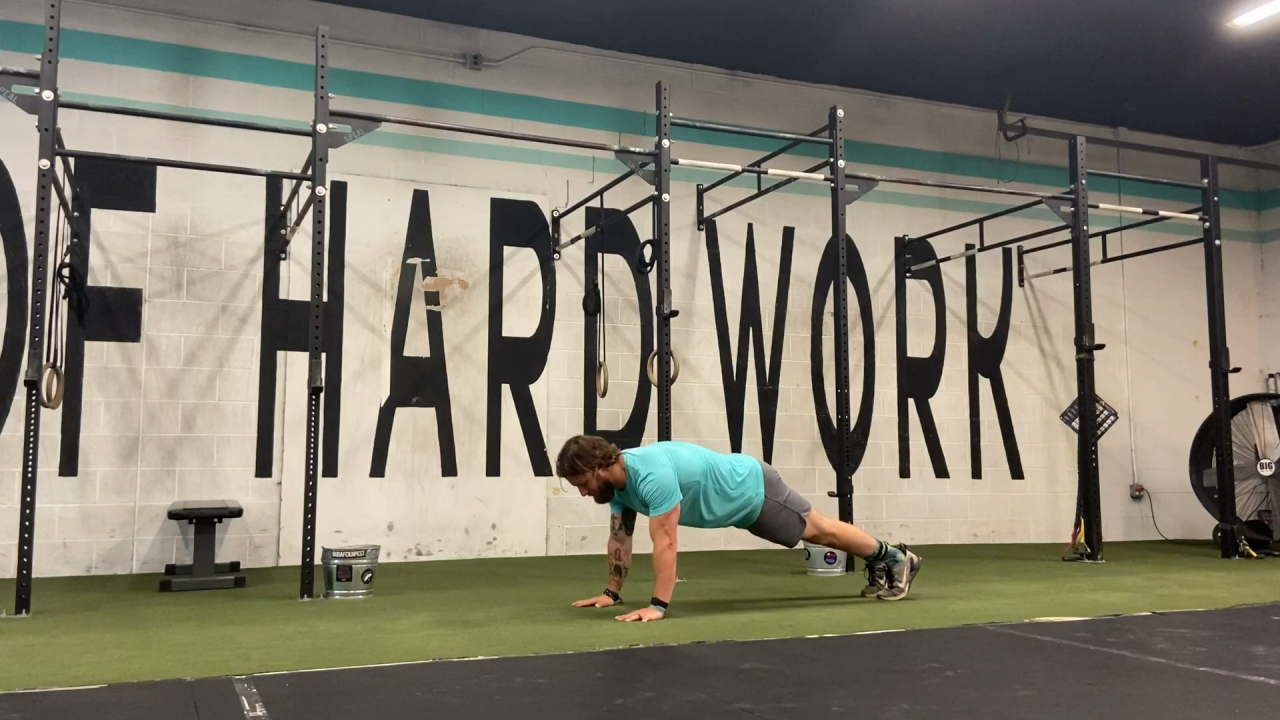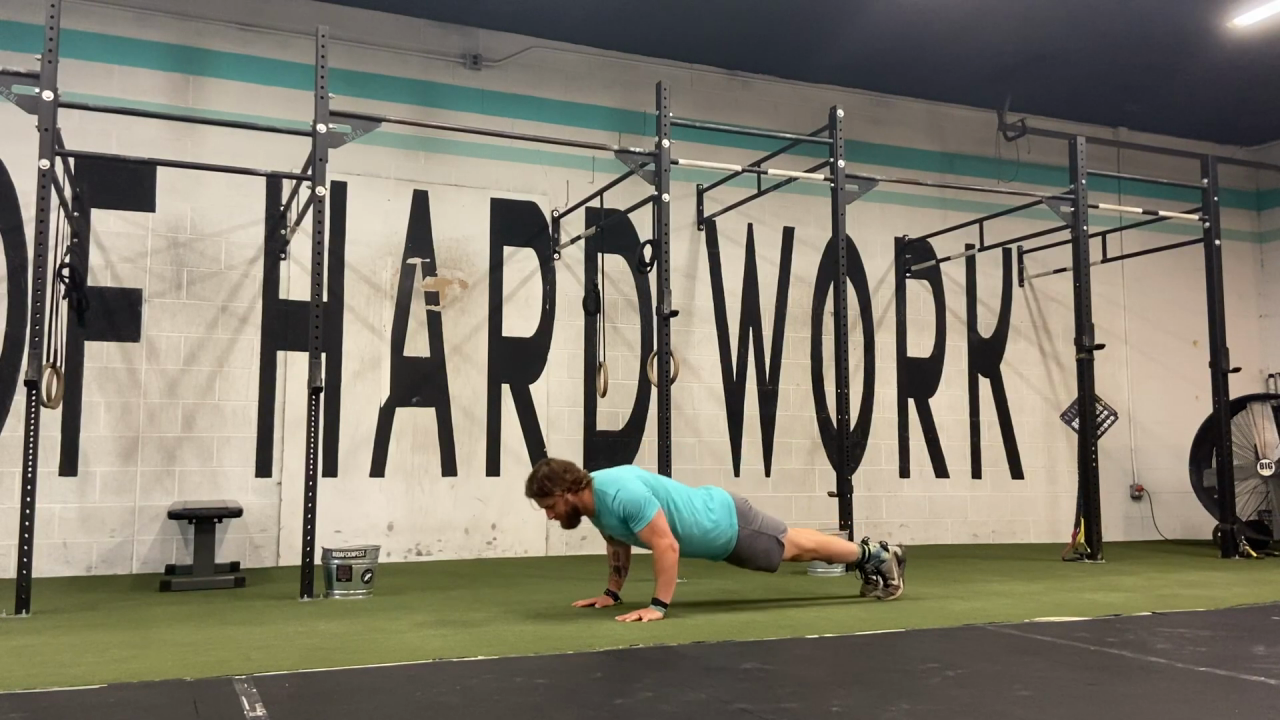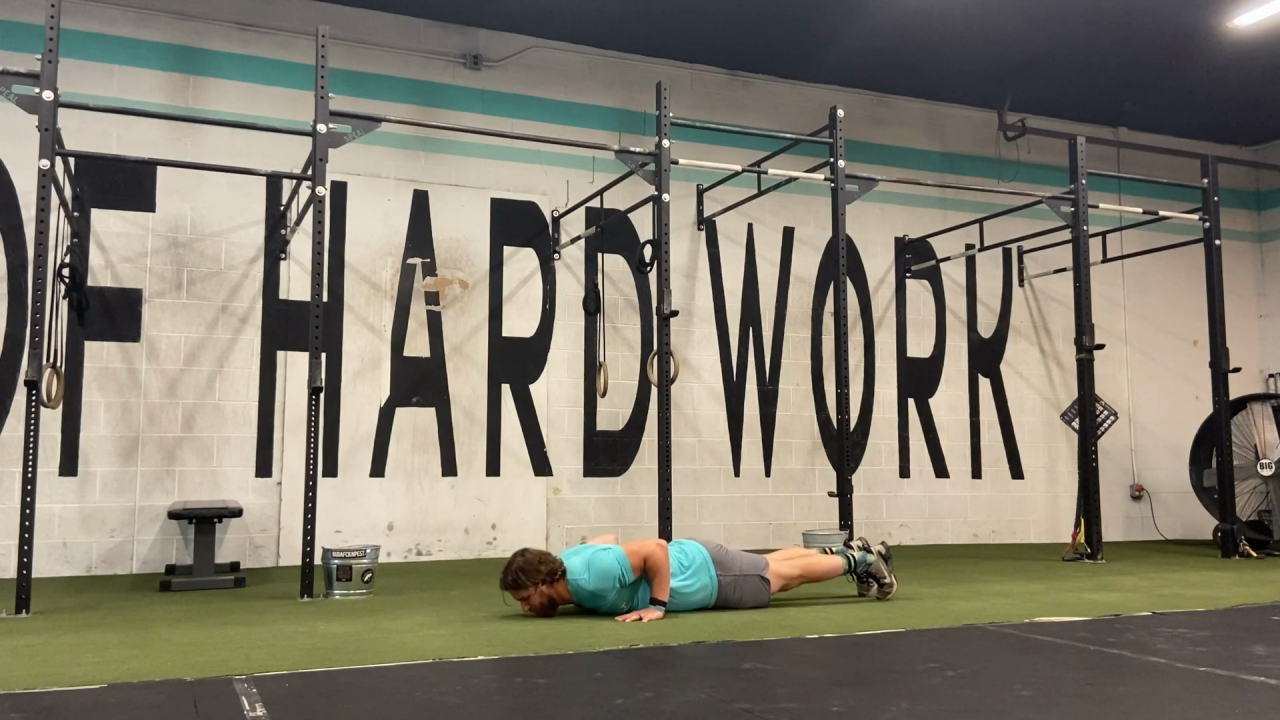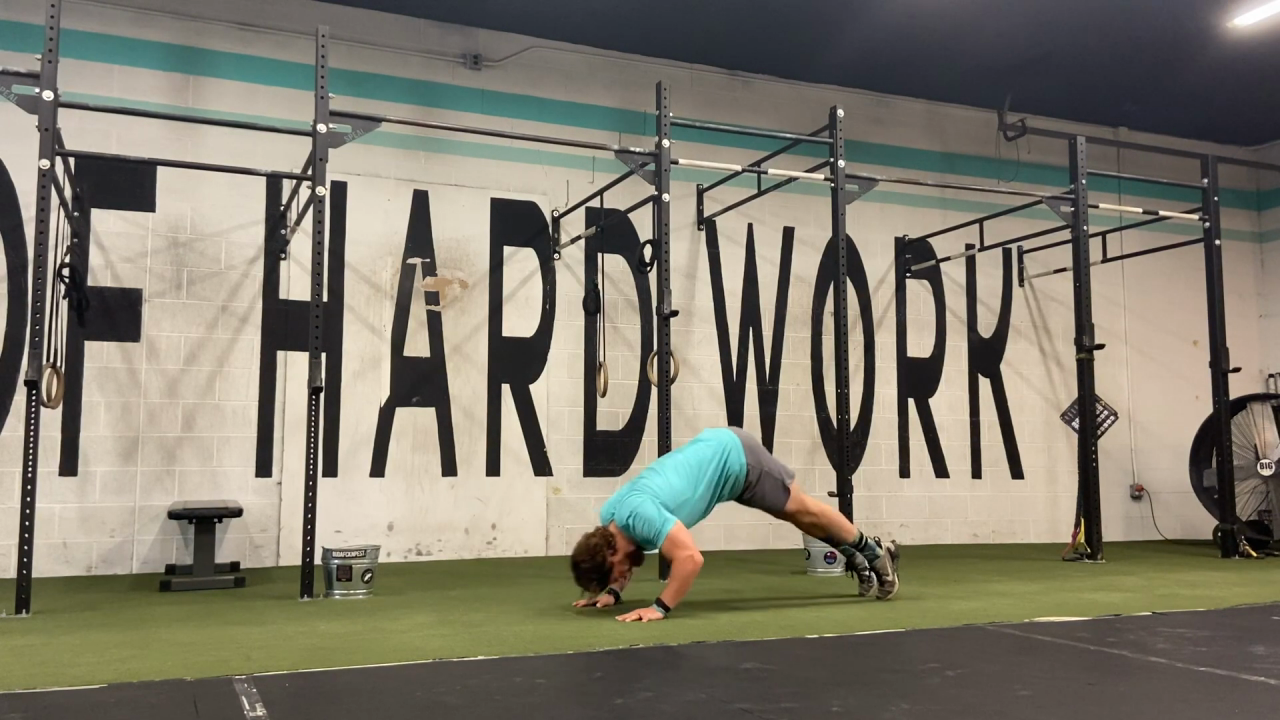
dt=1s
person 1, frame 1
left shoulder: (652, 474)
right shoulder: (618, 479)
left elbow: (665, 543)
right elbow: (619, 537)
left wrist: (658, 605)
right wrist: (612, 592)
left hip: (752, 490)
right hip: (741, 499)
left knee: (820, 530)
right knee: (817, 533)
left ankle: (894, 557)
right ankle: (878, 562)
person 1, frame 2
left shoulder: (622, 494)
right shoulder: (594, 498)
left elbow: (666, 547)
right elbow: (618, 543)
left wrist: (659, 605)
right wrist: (611, 592)
left hip: (727, 526)
right hip: (714, 525)
left knee: (800, 548)
right knee: (794, 548)
left ankle: (877, 555)
right ankle: (868, 556)
person 1, frame 3
left shoulder: (590, 580)
right shoulder: (567, 561)
left elbow: (655, 547)
right elbow: (607, 538)
left wrist: (657, 605)
right wrist: (607, 598)
left hip: (708, 576)
right hip: (690, 558)
left knee: (786, 575)
right knee: (774, 565)
left ankle: (863, 560)
right ankle: (847, 552)
person 1, frame 4
left shoulder: (636, 515)
right shoulder: (610, 516)
left elbow: (690, 558)
left wrist: (660, 607)
right wrist: (612, 591)
left hip: (733, 456)
right hip: (714, 450)
left knee: (802, 510)
right knee: (794, 514)
left ankle: (874, 553)
right ankle: (856, 560)
